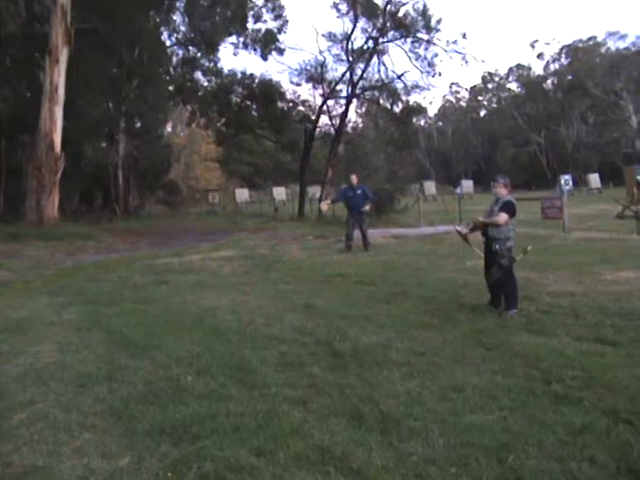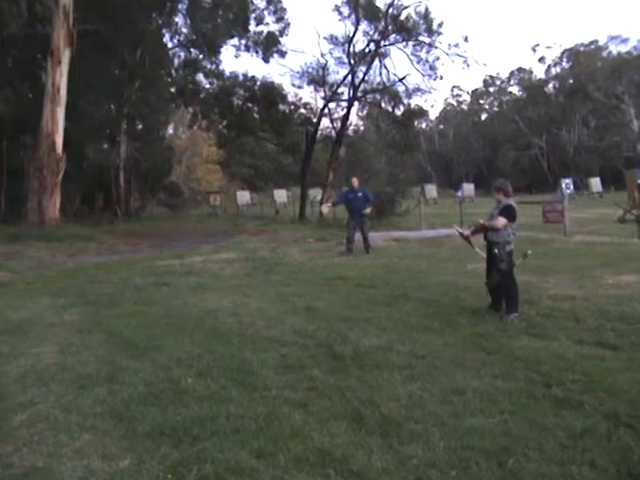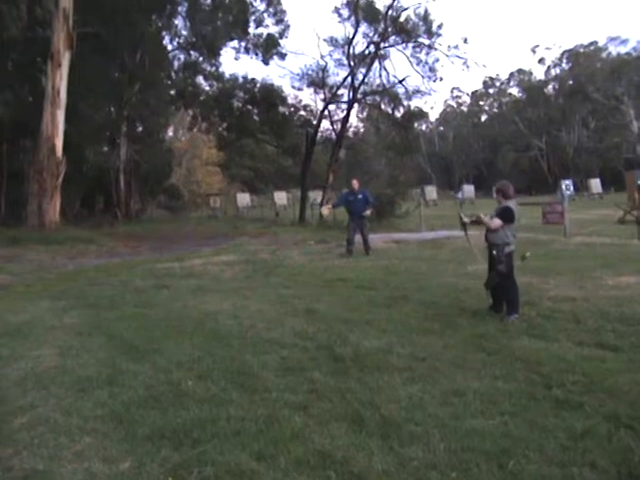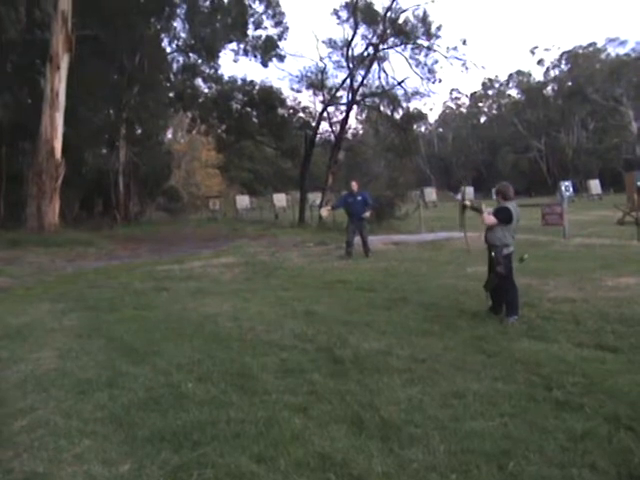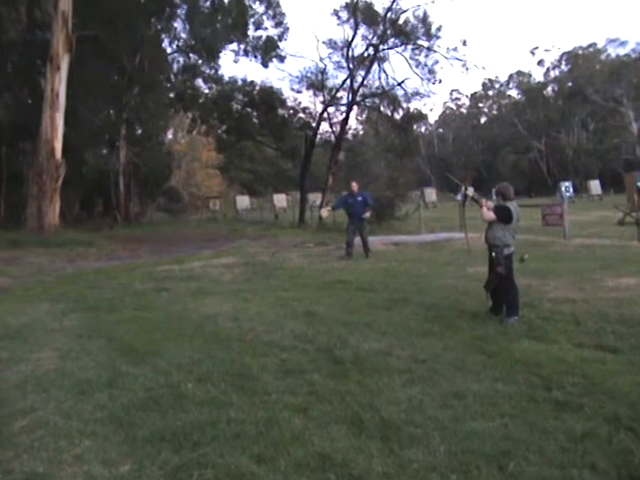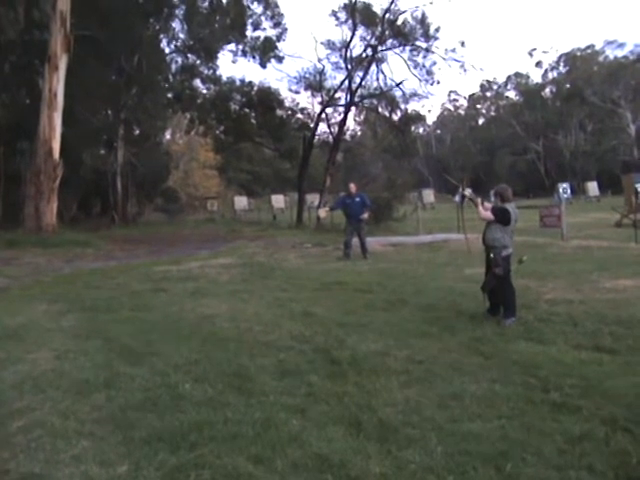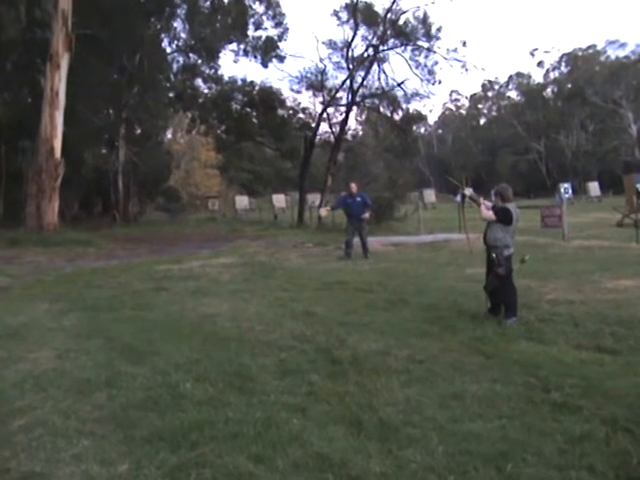
dt=0.3s
person 1, frame 1
left shoulder: (509, 203)
right shoulder: (496, 202)
left elbow: (500, 220)
right elbow: (487, 221)
left wrist: (483, 221)
right wrist: (471, 229)
left hip: (502, 245)
right hip: (491, 243)
left knee: (506, 275)
right knee: (490, 274)
left ankle: (512, 306)
right ankle: (495, 301)
person 1, frame 2
left shoulder: (509, 207)
right shoulder: (501, 205)
left elbow: (498, 224)
right elbow: (490, 225)
left wrist: (483, 223)
right wrist: (473, 231)
left hip: (503, 248)
right hip: (493, 247)
left knee: (506, 279)
right knee: (492, 278)
left ankle: (512, 310)
right ankle: (496, 305)
person 1, frame 3
left shoulder: (507, 209)
right shoulder: (505, 207)
left elbow: (493, 225)
right elbow: (492, 220)
left wrist: (483, 219)
right wrist: (475, 220)
left hip: (503, 250)
right hip: (497, 249)
left knee: (507, 280)
right knee: (494, 279)
left ankle: (513, 311)
right ankle: (497, 306)
person 1, frame 4
left shoulder: (505, 210)
right shoulder: (505, 208)
left elbow: (487, 221)
right elbow: (490, 214)
left wrist: (483, 212)
left hip: (502, 251)
right hip: (497, 250)
left knee: (506, 281)
right knee: (494, 280)
left ankle: (512, 313)
right ankle: (496, 308)
person 1, frame 5
left shoulder: (506, 209)
right shoulder: (506, 207)
left elbow: (486, 217)
right elbow: (491, 206)
left wrist: (483, 206)
left hip: (503, 251)
right hip: (496, 250)
left knee: (507, 282)
right knee: (495, 281)
left ankle: (513, 313)
right ankle: (497, 308)
person 1, frame 6
left shoulder: (504, 211)
right shoulder: (502, 208)
left elbow: (483, 215)
right elbow: (488, 206)
left wrist: (478, 205)
right wrist: (473, 197)
left hip: (501, 253)
right hip: (494, 251)
left knee: (504, 283)
right knee: (491, 282)
left ankle: (509, 315)
right ankle: (494, 309)
person 1, frame 7
left shoulder: (506, 211)
right shoulder: (501, 208)
left elbow: (485, 216)
right elbow: (487, 204)
left wrist: (481, 205)
right wrist: (472, 196)
left hip: (502, 253)
right hip: (494, 251)
left knee: (505, 283)
right knee: (492, 282)
left ankle: (511, 314)
right ankle: (495, 309)
